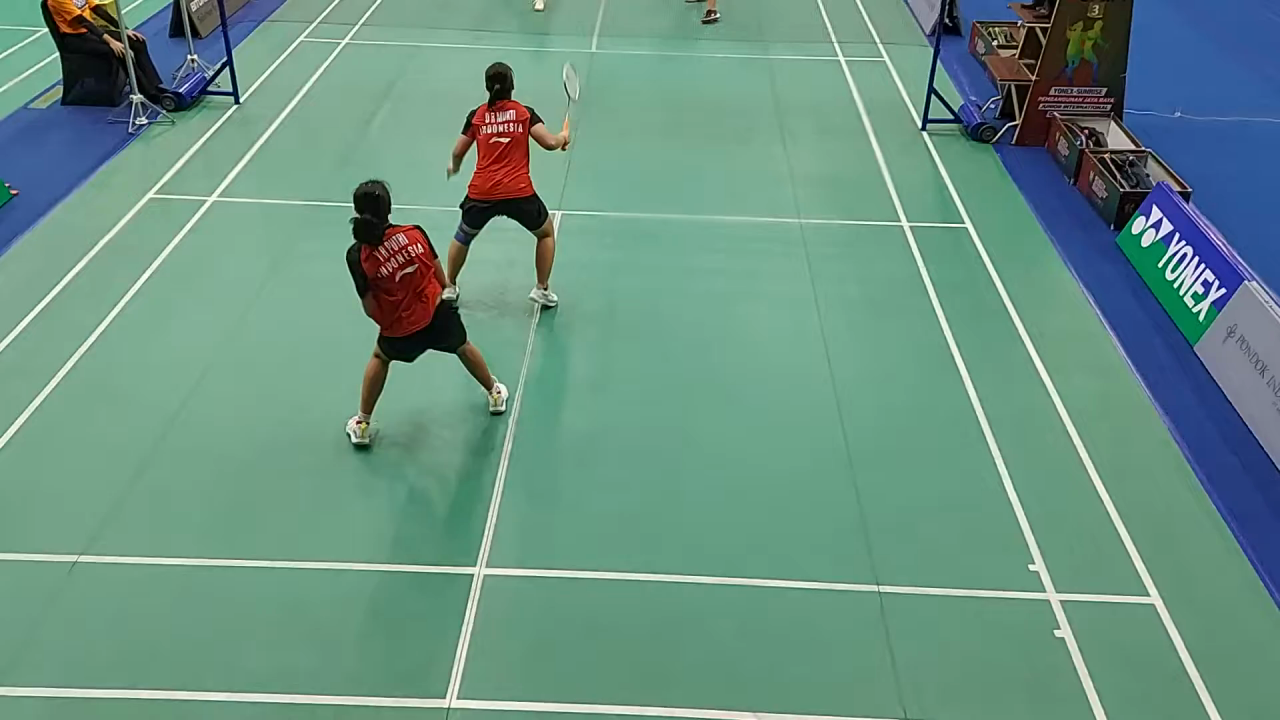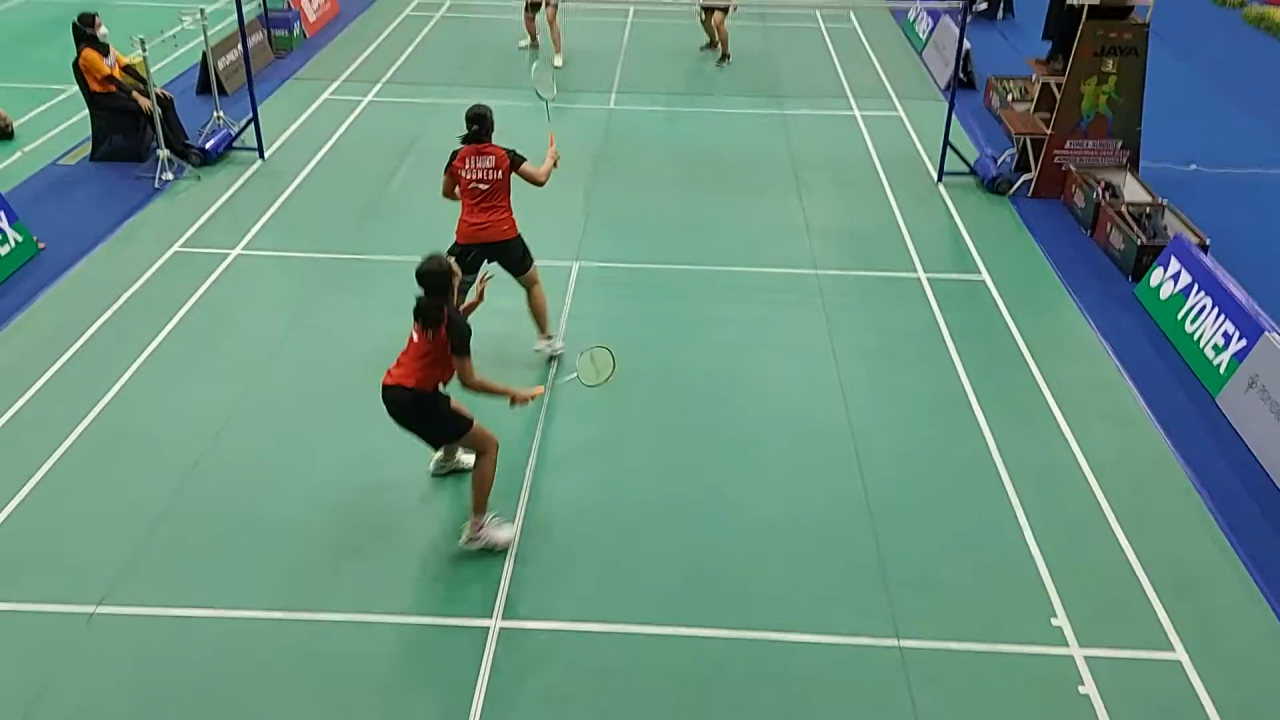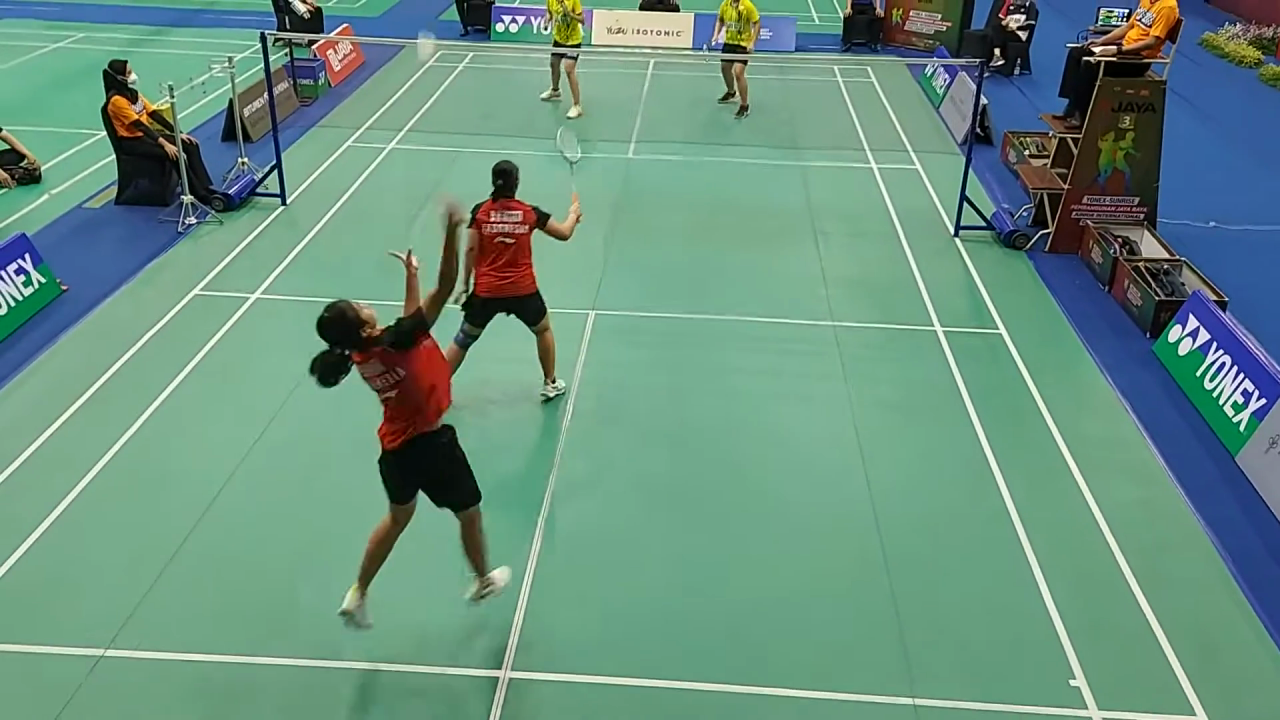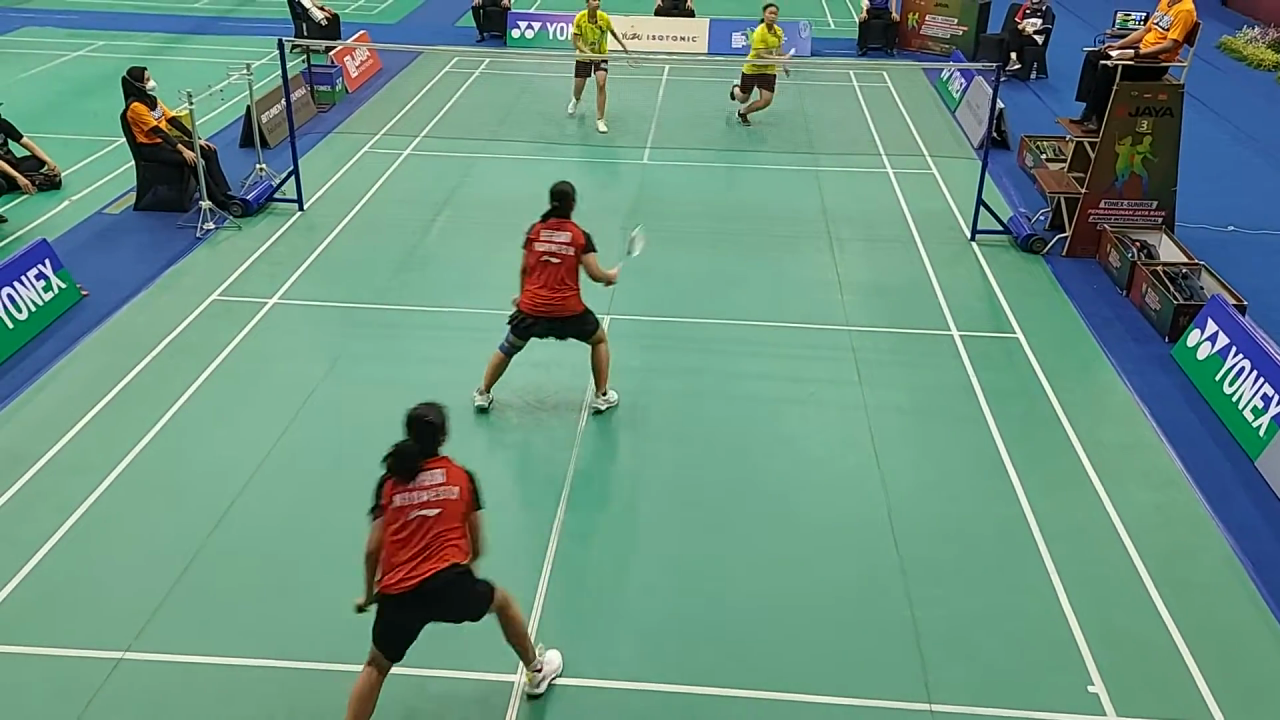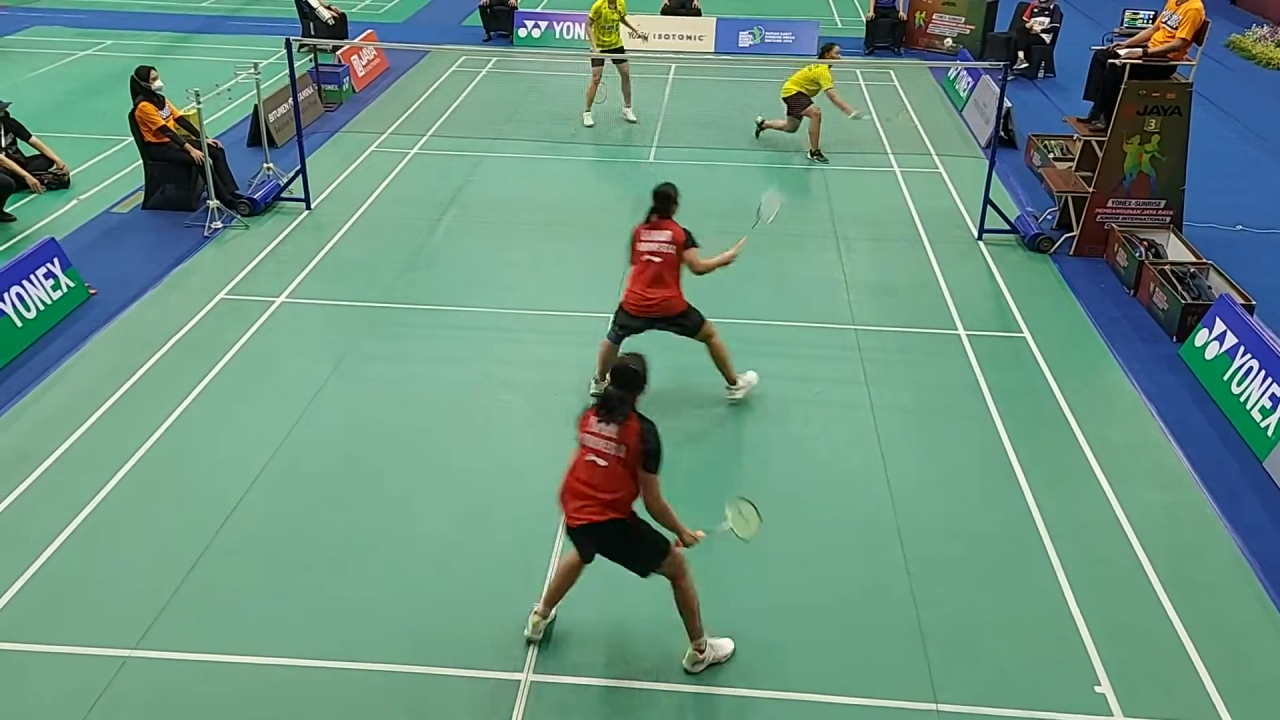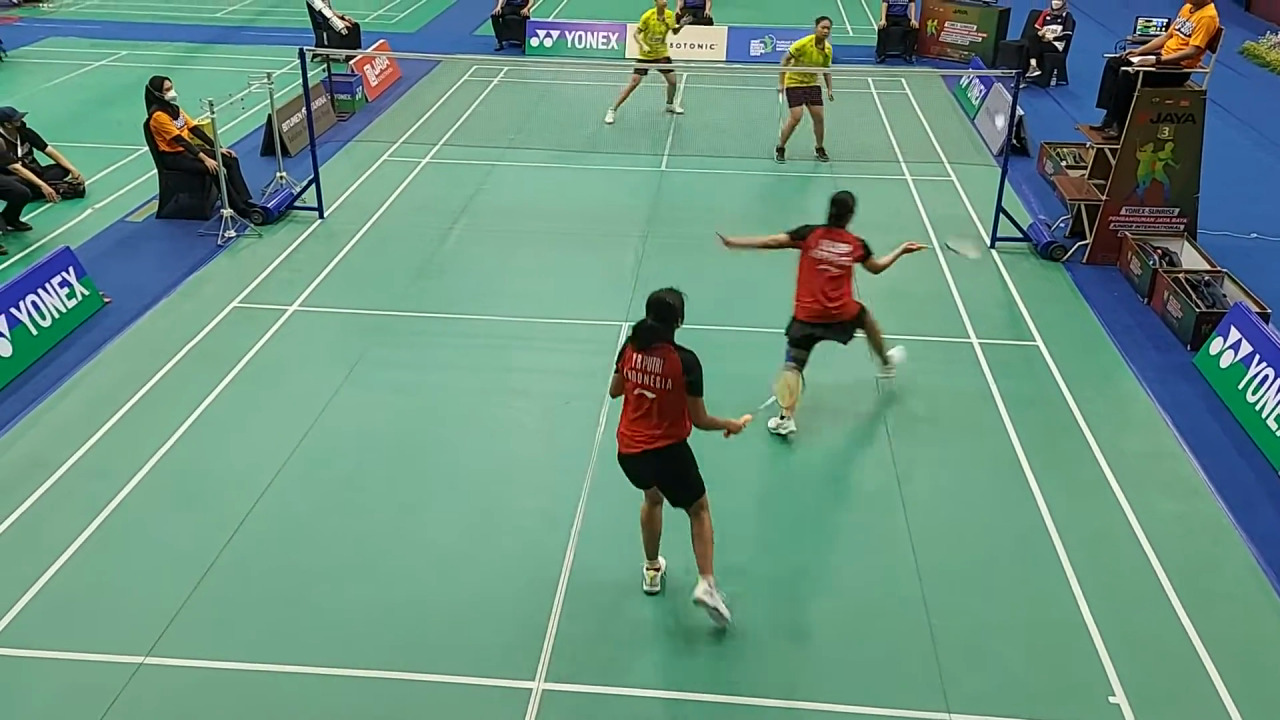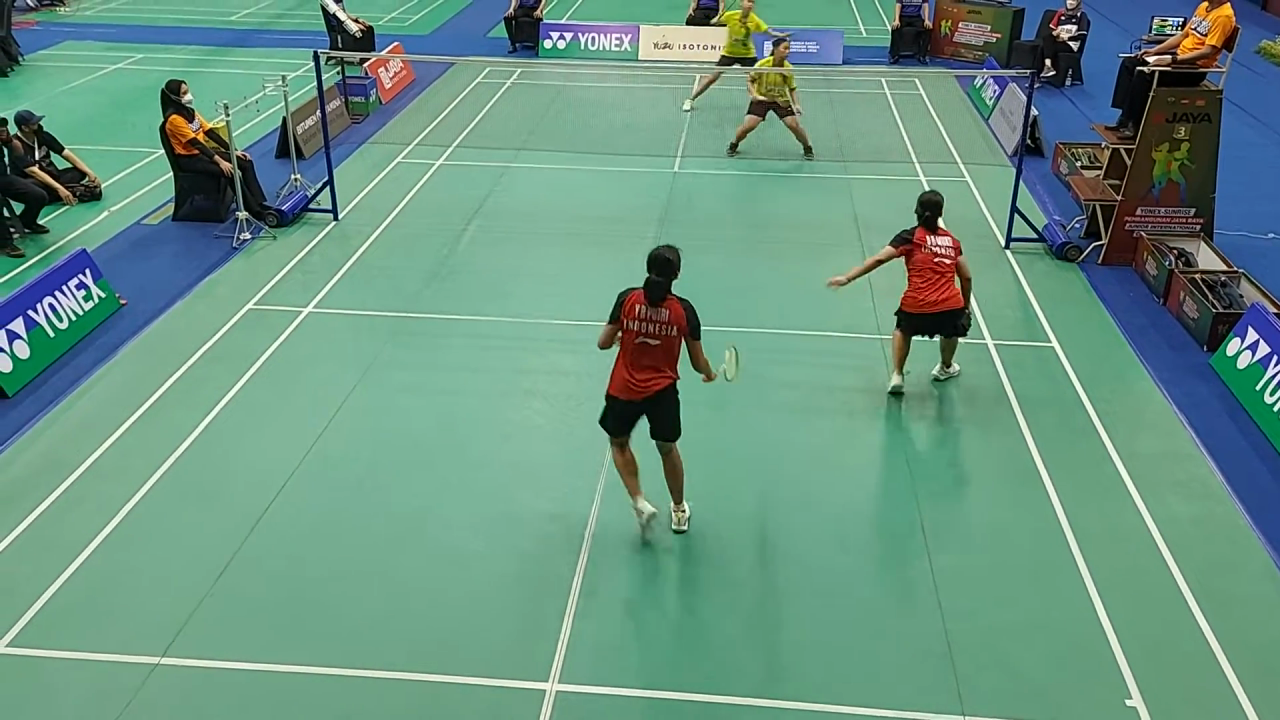
dt=0.5s
person 1, frame 1
left shoulder: (358, 255)
right shoulder: (416, 234)
left elbow: (371, 309)
right elbow: (440, 278)
left hip: (399, 333)
right hip: (435, 316)
left knee: (380, 357)
right knee: (463, 347)
left ankle: (362, 424)
right ankle: (495, 394)
person 1, frame 2
left shoulder: (427, 308)
right shoulder: (455, 324)
right elbow: (468, 381)
left wrist: (474, 302)
right wrist: (513, 393)
left hip: (396, 391)
right hip: (416, 397)
left knee: (458, 416)
right knee: (488, 445)
left ankle: (446, 457)
right ankle: (477, 529)
person 1, frame 3
left shoulder: (361, 355)
right shoulder: (395, 341)
left elbow: (414, 315)
right elbow: (440, 297)
left wrist: (411, 275)
right wrist: (452, 235)
left hip: (395, 449)
right hip: (428, 444)
left knee: (397, 519)
right knee: (470, 515)
left ankle: (358, 595)
right ankle: (483, 580)
person 1, frame 4
left shoulder: (389, 483)
right shoulder: (461, 477)
left elbow: (374, 549)
right elbow: (477, 545)
left wrist: (369, 592)
right wrist: (467, 566)
left hip: (399, 591)
right hip: (449, 580)
left knee: (376, 666)
right knee: (502, 602)
right ankle: (536, 671)
person 1, frame 5
left shoulder: (590, 415)
right shoulder: (643, 431)
right elbow: (653, 503)
right wrist: (685, 535)
left hip: (575, 520)
right hip: (612, 526)
left knee: (584, 554)
right knee: (678, 567)
left ankle: (539, 618)
right ankle: (700, 650)
person 1, frame 6
left shoulder: (630, 346)
right shoulder: (685, 361)
left elbow: (614, 391)
right elbow: (699, 419)
right wrist: (731, 424)
left hip: (628, 449)
right hip: (667, 449)
left knee: (653, 498)
right knee: (699, 510)
left ankle: (651, 571)
right ankle: (706, 584)
person 1, frame 7
left shoulder: (627, 299)
right shoulder: (683, 309)
left elbow: (604, 342)
right elbow: (697, 363)
right wrist: (710, 373)
left hip: (623, 391)
right hip: (662, 391)
left knee: (619, 446)
right knee: (668, 449)
left ankle: (640, 503)
right ankle: (679, 512)
person 2, frame 1
left shoulder: (476, 115)
right shoulder: (525, 113)
left elbow: (459, 154)
right elbow: (550, 143)
left wrist: (453, 167)
right wrist: (564, 138)
left hip: (481, 193)
right hip: (517, 193)
left knee: (463, 236)
right knee: (546, 233)
left ankle: (448, 288)
right ankle: (542, 289)
person 2, frame 2
left shoulder: (457, 157)
right shoulder: (505, 156)
left elbow: (448, 192)
right elbow: (540, 178)
right wrist: (550, 158)
left hip: (467, 237)
right hip: (502, 236)
left knee: (460, 289)
right knee: (532, 283)
right ankle: (546, 339)
person 2, frame 3
left shoulder: (481, 210)
right shoulder: (530, 212)
left elbow: (471, 248)
right elbow: (564, 234)
left wrist: (466, 283)
right wrist: (573, 213)
left hip: (486, 290)
right hip: (523, 290)
left knee: (465, 337)
right knee: (543, 330)
right ankle: (550, 383)
person 2, frame 4
left shoulder: (535, 230)
right shoulder: (580, 236)
left elbow: (525, 268)
right elbow: (595, 274)
left wrist: (522, 294)
right wrist: (611, 276)
left hip: (532, 307)
right hip: (568, 310)
left knee: (507, 349)
right knee: (600, 341)
left ankle: (483, 394)
right ankle: (602, 396)
person 2, frame 5
left shoulder: (638, 231)
right shoulder: (679, 233)
right elbow: (698, 267)
right wrist: (726, 257)
left hip: (634, 306)
right hip: (670, 308)
left knee: (615, 337)
right knee: (710, 335)
left ankle: (599, 383)
right ankle: (735, 385)
person 2, frame 6
left shoulder: (809, 234)
right shoulder: (856, 244)
left elbow: (772, 241)
right elbow: (876, 267)
left wrist: (735, 242)
right wrist: (901, 251)
left hip: (807, 314)
right hip: (842, 314)
left knee: (793, 365)
right knee: (865, 318)
left ankle: (786, 419)
right ankle: (886, 363)
person 2, frame 7
left shoulder: (910, 236)
right shoulder: (951, 240)
left elbow: (879, 258)
right elbow: (965, 277)
left wrist: (847, 277)
right wrist: (966, 305)
left hip: (916, 307)
right hip: (949, 307)
left knee: (903, 332)
right knee: (950, 335)
left ankle: (897, 377)
right ankle: (945, 368)
